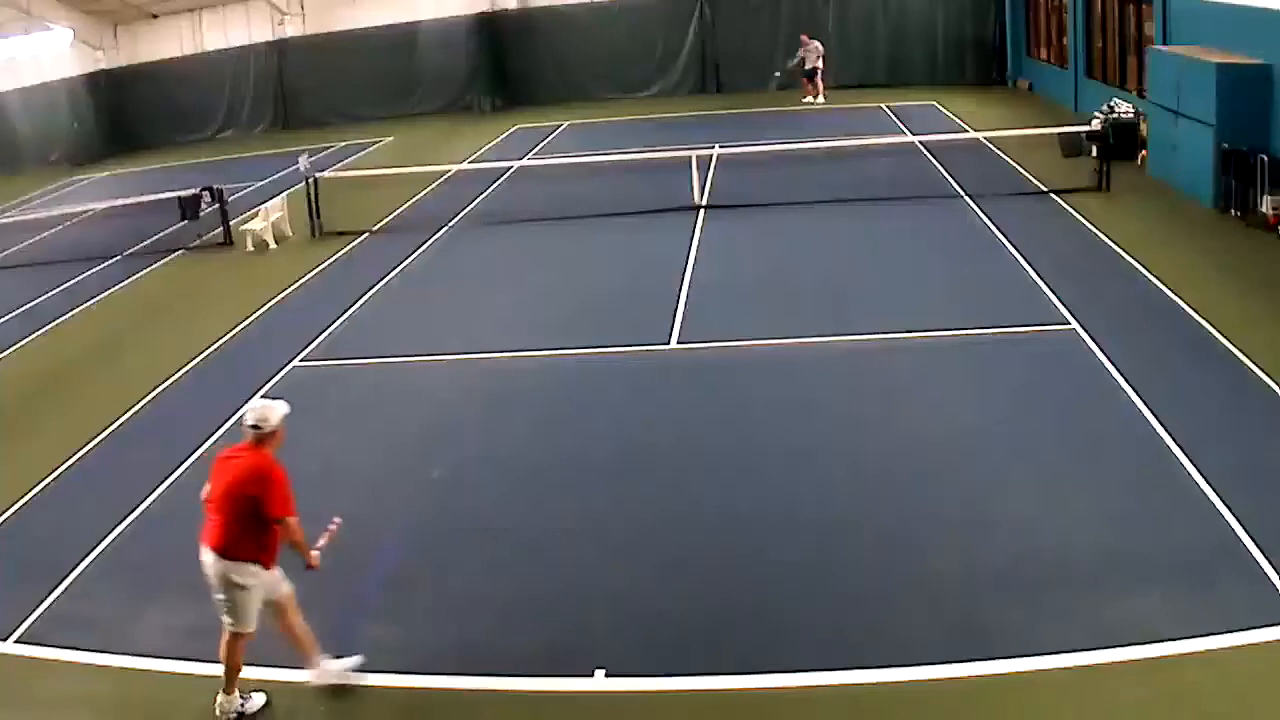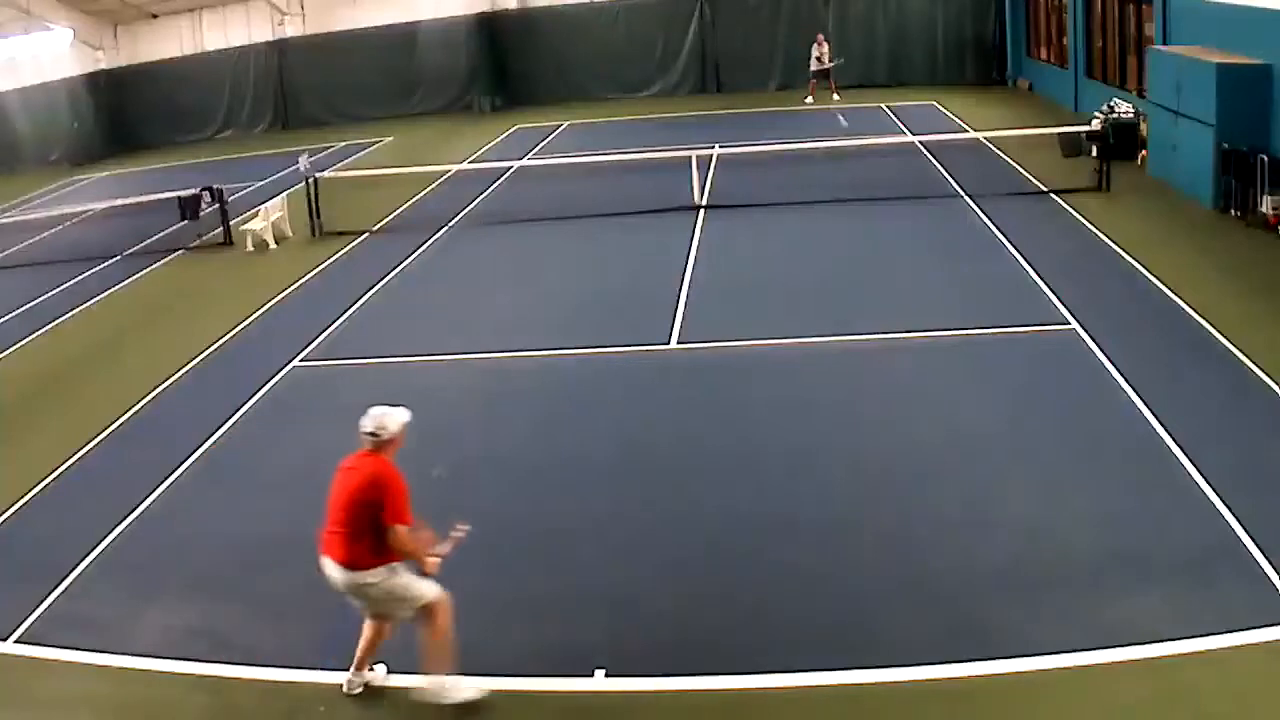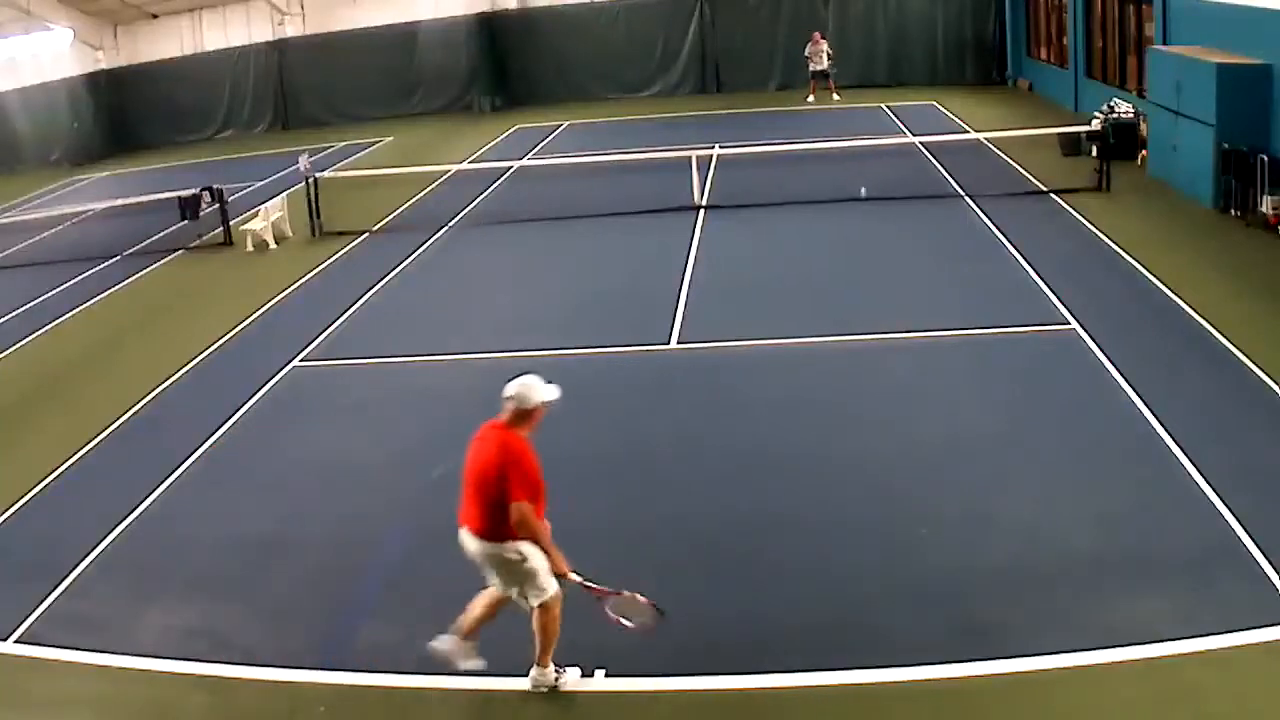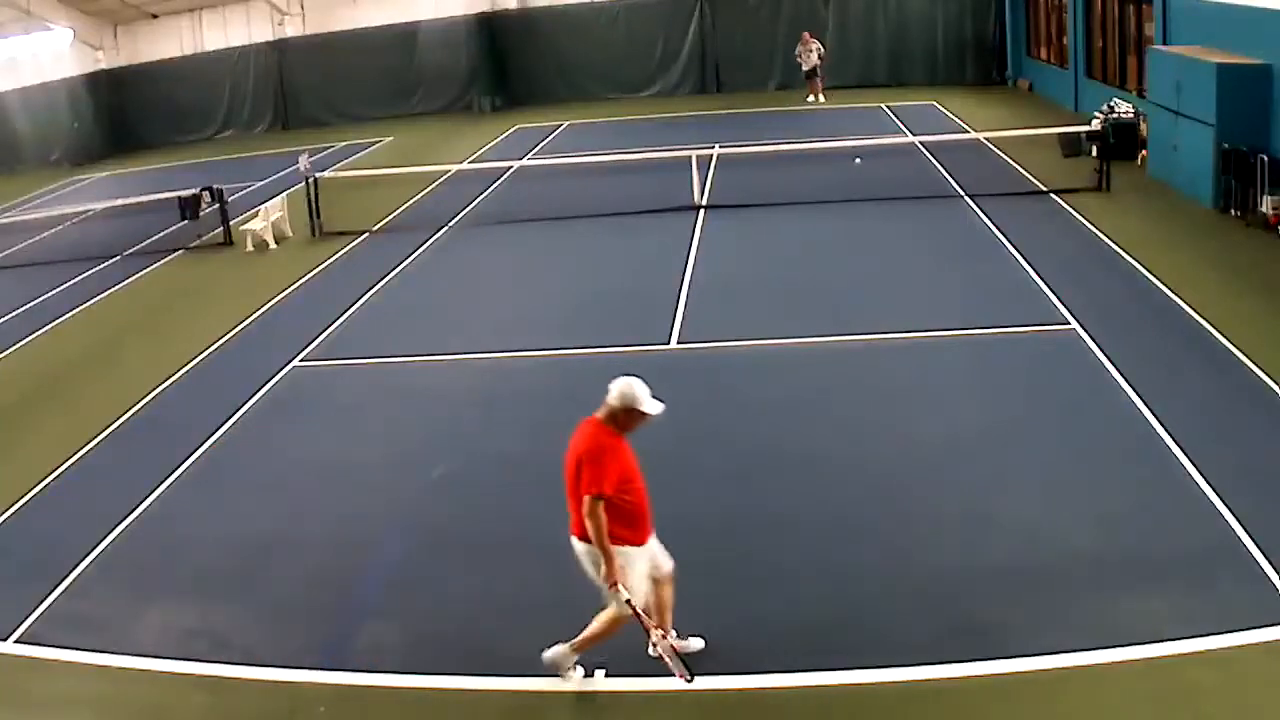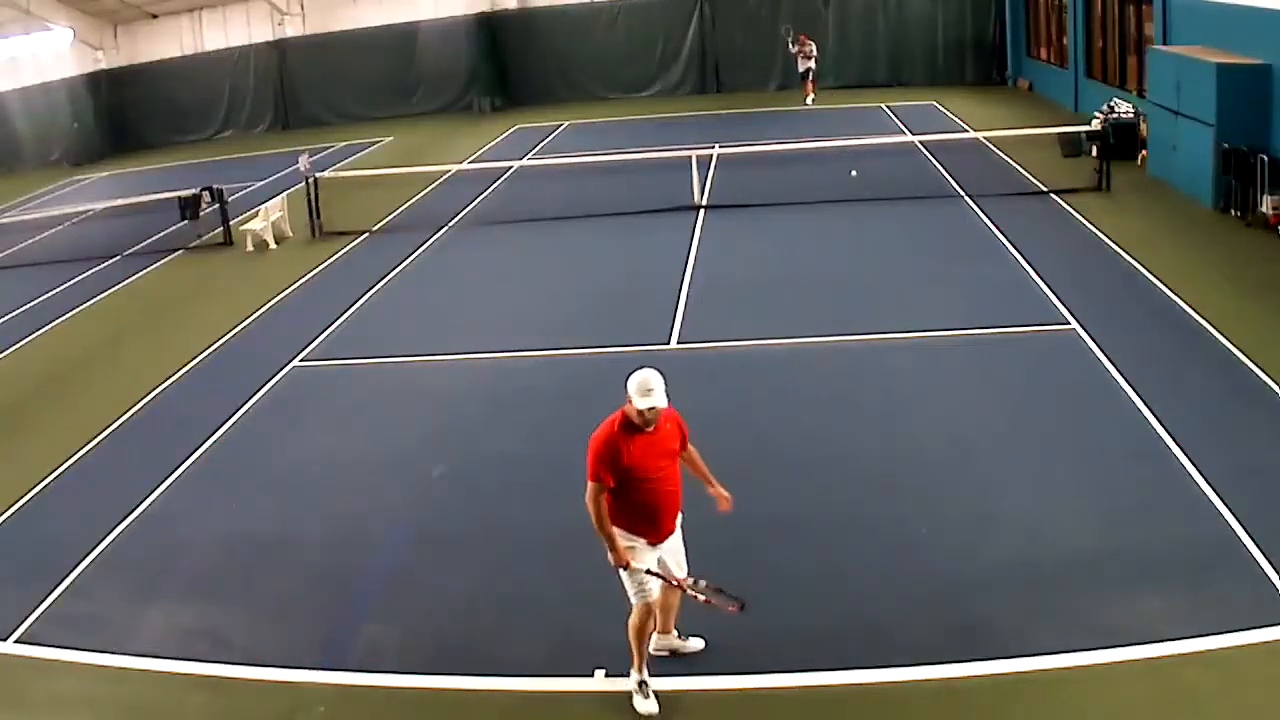
dt=0.4s
person 1, frame 1
left shoulder: (226, 457)
right shoulder: (269, 471)
left elbow: (207, 497)
right elbow: (288, 527)
right wrist: (308, 555)
left hip: (217, 551)
right hip: (238, 564)
left knee: (285, 603)
right knee: (240, 630)
left ankle: (321, 668)
person 1, frame 2
left shoulder: (349, 465)
right shoulder: (388, 477)
right elbow: (397, 540)
left wrist: (416, 533)
right wrist: (424, 561)
left hip: (334, 562)
right hip: (365, 571)
left knee: (383, 614)
right knee: (438, 603)
left ankle: (357, 675)
right ankle: (437, 681)
person 1, frame 3
left shoulder: (488, 431)
right shoulder: (518, 452)
right elbow: (520, 516)
left wrist: (536, 516)
right wrist: (553, 554)
left hip: (473, 532)
right hip: (501, 542)
left knee: (504, 590)
right knee: (549, 599)
left ankle: (458, 641)
right ankle: (543, 672)
person 1, frame 4
left shoulder: (597, 428)
right shoulder: (600, 448)
right elbow: (592, 512)
right wrist: (609, 560)
right hip: (609, 544)
left knee: (663, 576)
right knee: (626, 608)
left ankle: (665, 639)
right ankle: (565, 654)
person 1, frame 5
left shoulder: (670, 419)
right shoulder: (608, 439)
left elbow: (685, 450)
right elbow: (594, 497)
left wrist: (713, 485)
right wrist: (613, 547)
left hip: (668, 526)
right hip: (630, 535)
left knee: (675, 582)
right knee: (647, 604)
left ankle: (665, 637)
right ankle: (640, 677)
